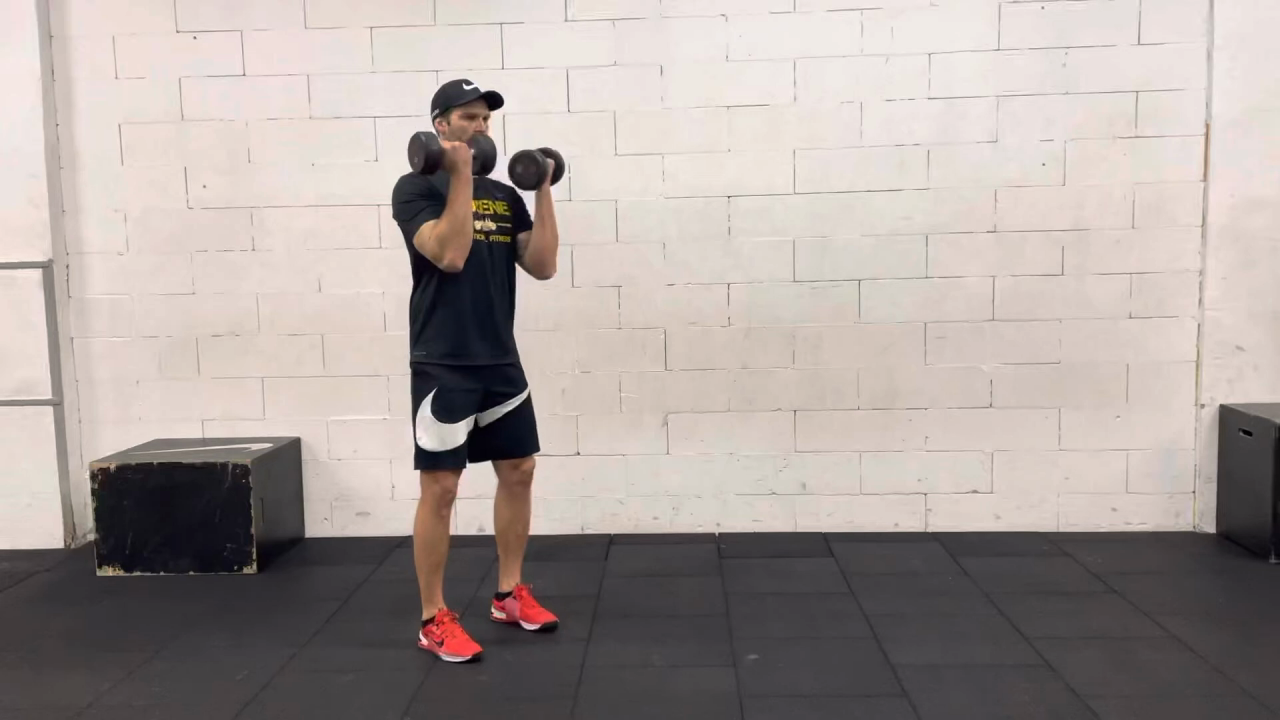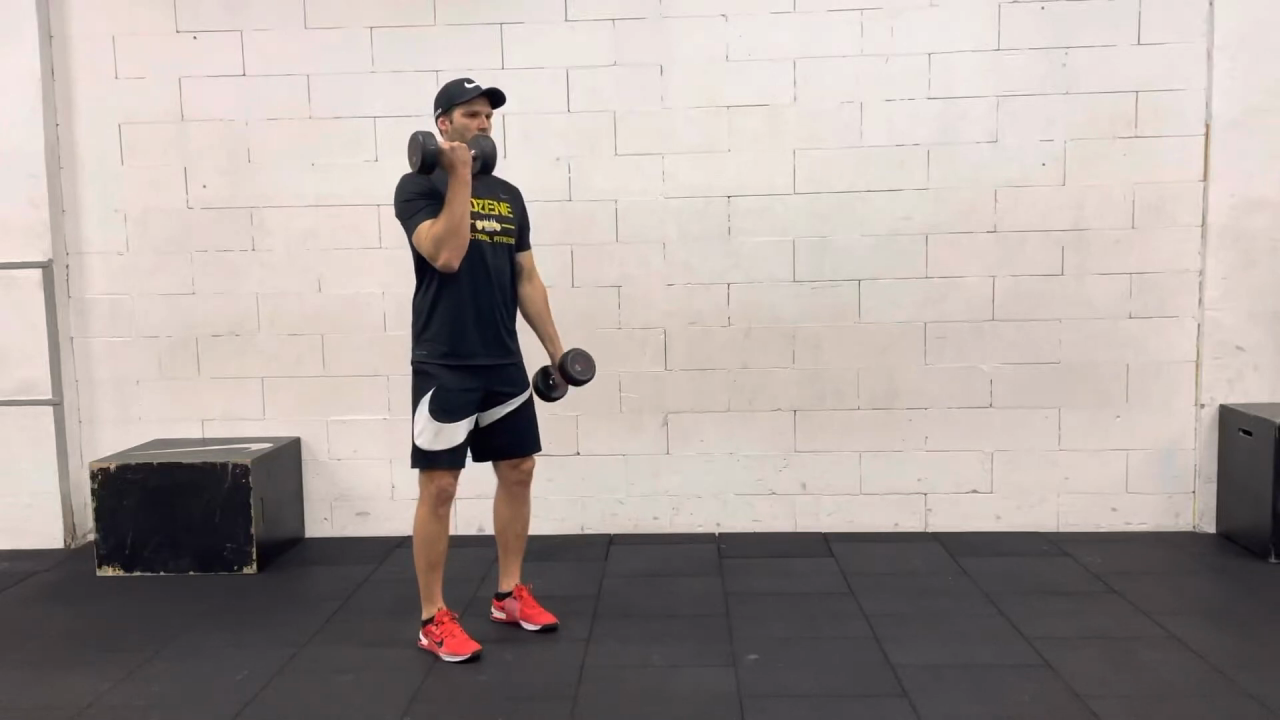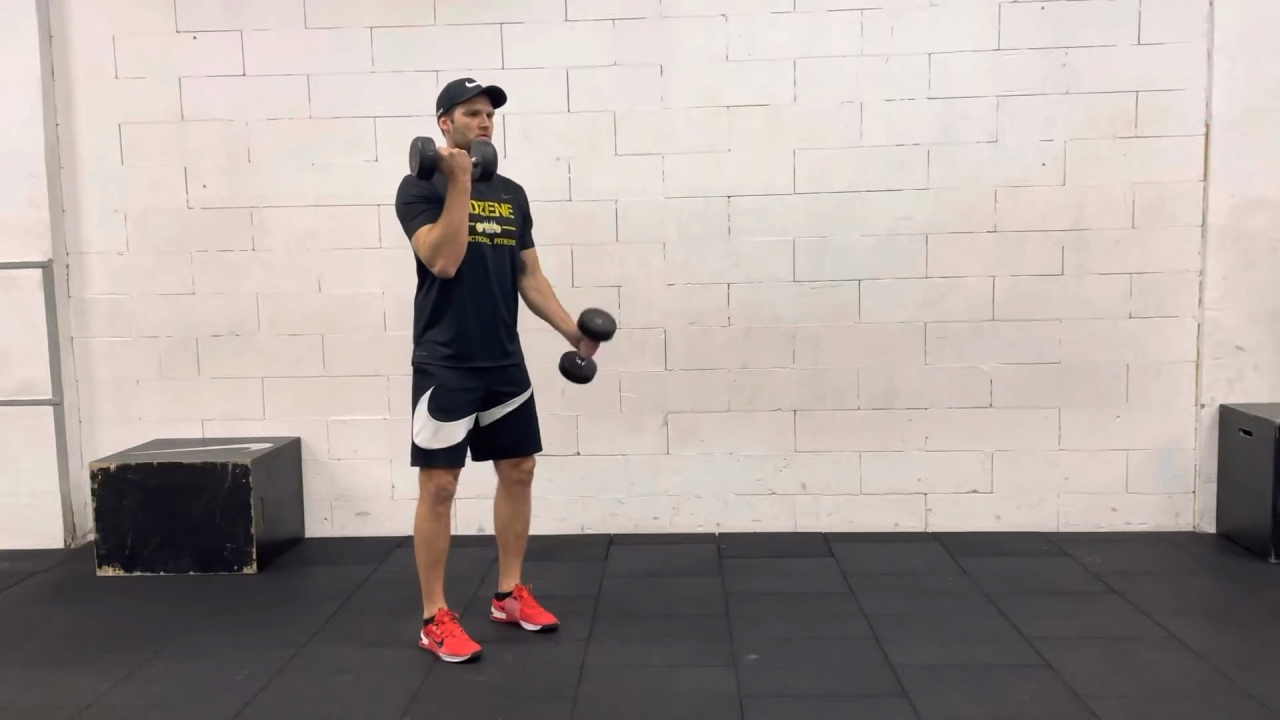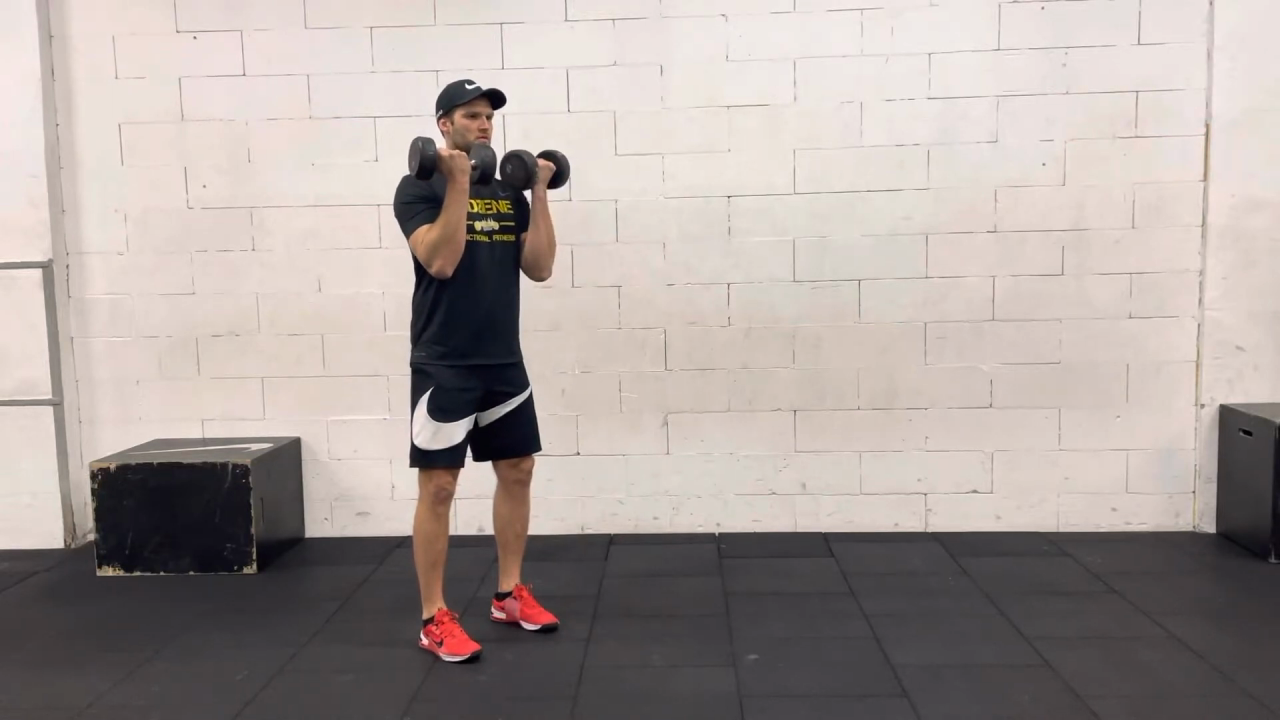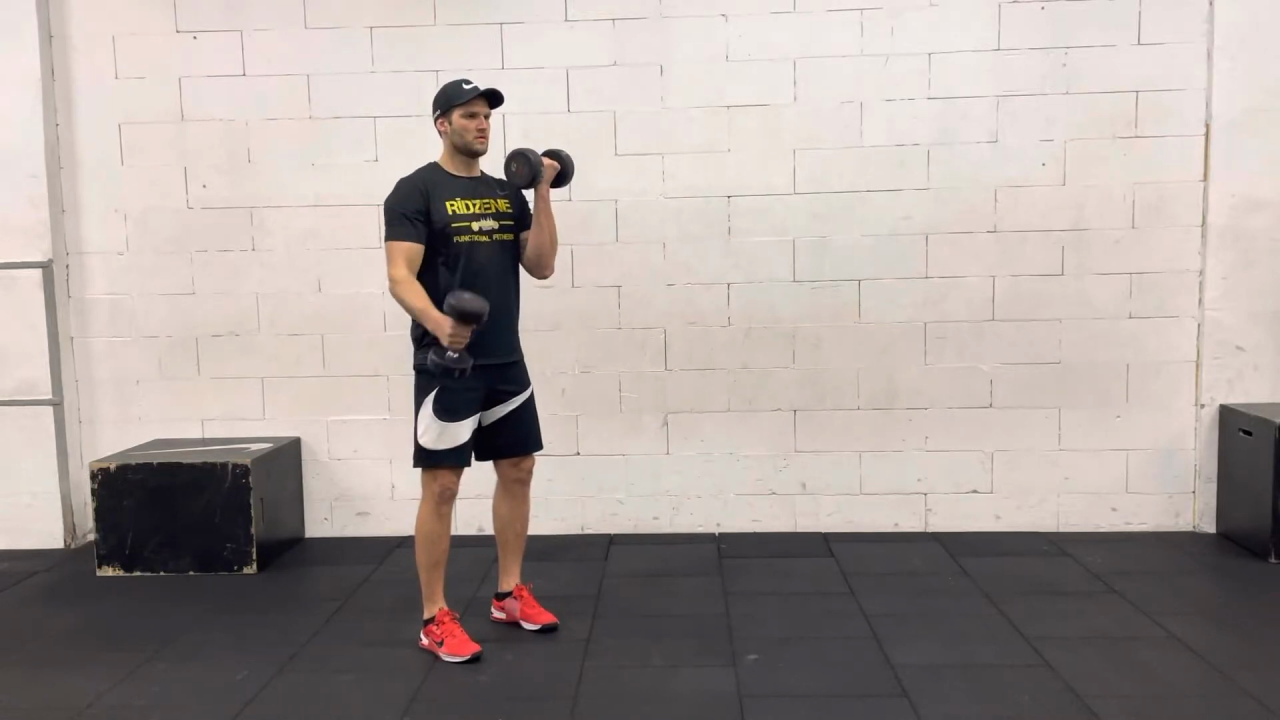
dt=1s
person 1, frame 1
left shoulder: (504, 195)
right shoulder: (417, 188)
left elbow: (542, 265)
right elbow: (450, 255)
left wrist: (544, 194)
right wrist: (461, 177)
left hip: (500, 360)
right hip: (444, 365)
left knee: (518, 471)
right knee: (440, 488)
left ankle: (510, 593)
right ankle: (434, 618)
person 1, frame 2
left shoulder: (508, 194)
right shoulder: (420, 186)
left elbow: (526, 279)
right elbow: (446, 256)
left wrist: (555, 349)
right wrist: (459, 177)
left hip: (503, 361)
right hip: (444, 364)
left knee: (517, 471)
right knee: (438, 486)
left ankle: (509, 594)
right ankle: (433, 618)
person 1, frame 3
left shoulder: (511, 194)
right shoulder: (421, 188)
left elbow: (528, 275)
right elbow: (444, 261)
left wrist: (570, 328)
right wrist: (460, 183)
left hip: (504, 360)
right hip: (446, 363)
left knee: (518, 471)
right knee: (439, 485)
left ankle: (510, 593)
right ankle: (436, 617)
person 1, frame 4
left shoulder: (508, 192)
right shoulder: (420, 188)
left elbow: (539, 267)
right elbow: (441, 260)
left wrist: (539, 193)
right wrist: (458, 182)
left hip: (502, 360)
right hip: (444, 364)
left knee: (517, 471)
right knee: (437, 487)
left ankle: (509, 594)
right ankle: (434, 618)
person 1, frame 5
left shoulder: (506, 193)
right shoulder: (416, 191)
left elbow: (541, 265)
right elbow: (401, 275)
left wrist: (542, 193)
right wrist: (438, 326)
left hip: (505, 360)
right hip: (449, 365)
left knee: (517, 471)
right knee: (441, 487)
left ankle: (510, 594)
right ankle: (436, 619)
